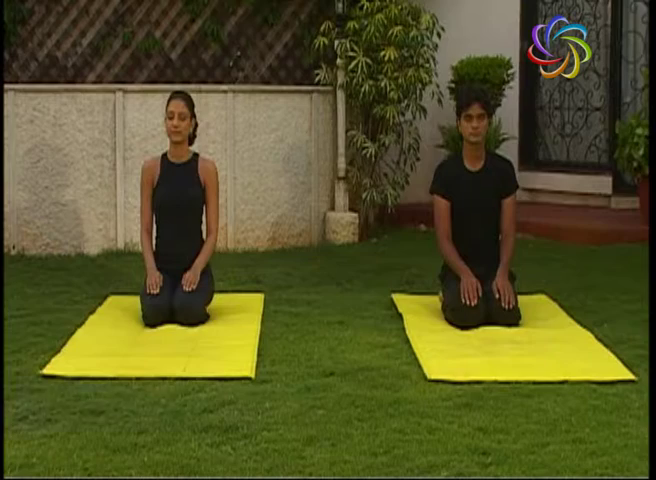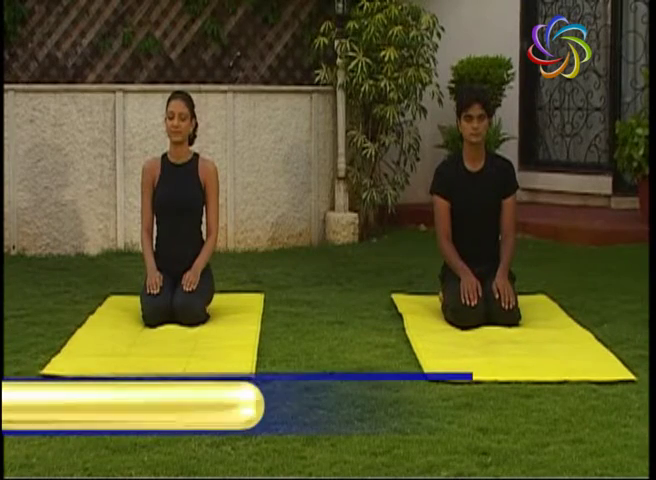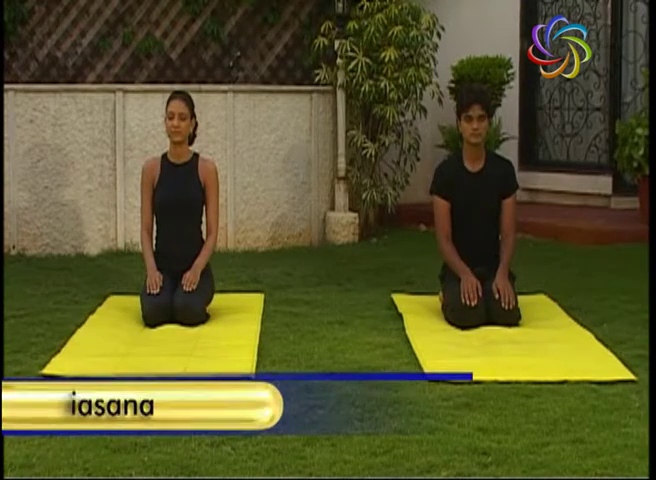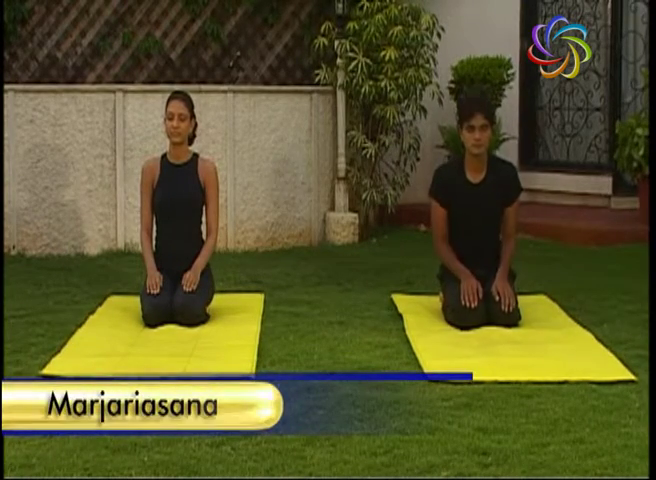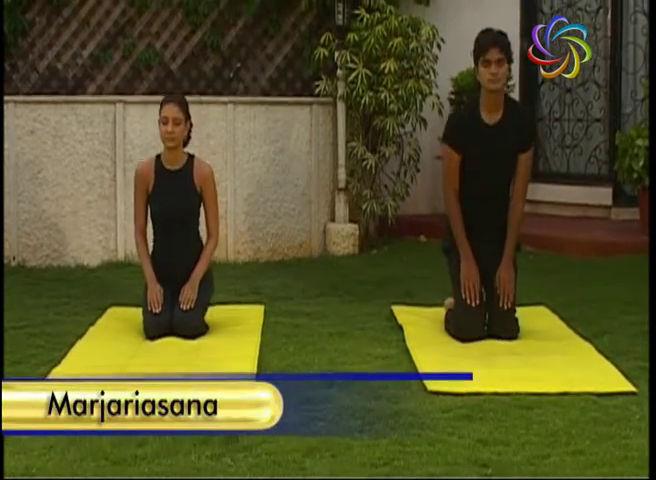
dt=1s
person 1, frame 1
left shoulder: (503, 169)
right shoulder: (446, 172)
left elbow: (508, 233)
right elbow: (444, 237)
left wrist: (502, 273)
right wrist: (465, 274)
left hip: (493, 266)
right hip: (458, 268)
left knee: (507, 315)
right knee: (467, 315)
left ankle: (489, 292)
right ankle: (449, 295)
person 1, frame 2
left shoulder: (503, 169)
right shoulder: (445, 172)
left elbow: (508, 233)
right elbow: (444, 238)
left wrist: (502, 273)
right wrist: (465, 274)
left hip: (493, 266)
right hip: (458, 268)
left knee: (507, 315)
right knee: (467, 316)
left ankle: (489, 292)
right ankle: (449, 295)
person 1, frame 3
left shoulder: (503, 170)
right shoulder: (445, 172)
left elbow: (508, 233)
right elbow: (444, 238)
left wrist: (502, 273)
right wrist: (465, 274)
left hip: (493, 266)
right hip: (458, 268)
left knee: (507, 314)
right knee: (467, 315)
left ankle: (489, 292)
right ankle: (449, 295)
person 1, frame 4
left shoulder: (506, 174)
right shoulder: (445, 177)
left elbow: (509, 235)
right elbow: (440, 241)
left wrist: (502, 275)
right wrist: (465, 276)
left hip: (493, 267)
right hip: (457, 268)
left knee: (507, 315)
right knee: (468, 316)
left ankle: (487, 295)
right ankle: (451, 298)
person 1, frame 5
left shoulder: (521, 122)
right shoulder: (460, 122)
left elbow: (519, 194)
right elbow: (450, 193)
left wrist: (508, 258)
right wrist: (465, 257)
left hip: (501, 233)
right hip: (463, 234)
left knee: (505, 328)
right knee: (469, 329)
right ankle: (453, 309)
person 2, frame 1
left shoulder: (206, 168)
right shoulder: (151, 168)
left elbow: (212, 232)
right elbow: (145, 229)
left wrist: (196, 269)
right wrist: (151, 269)
left hip: (195, 265)
right hip: (162, 265)
left knee: (187, 310)
right knee: (154, 313)
left ankle: (190, 300)
right ankle: (166, 295)
person 2, frame 2
left shoulder: (206, 169)
right shoulder: (151, 168)
left elbow: (212, 232)
right elbow: (146, 229)
left wrist: (196, 270)
right wrist: (151, 268)
left hip: (195, 265)
right hip: (162, 265)
left knee: (187, 311)
right knee: (154, 313)
left ankle: (195, 298)
right ankle: (167, 295)
person 2, frame 3
left shoulder: (206, 169)
right shoulder: (151, 168)
left elbow: (212, 232)
right elbow: (146, 229)
left wrist: (196, 269)
right wrist: (151, 269)
left hip: (195, 264)
right hip: (162, 265)
left knee: (187, 310)
right knee: (154, 312)
left ankle: (193, 299)
right ankle: (167, 295)
person 2, frame 4
left shoulder: (206, 169)
right shoulder: (151, 168)
left elbow: (212, 232)
right elbow: (145, 230)
left wrist: (196, 269)
right wrist: (151, 269)
left hip: (195, 265)
right hip: (162, 266)
left knee: (187, 310)
right knee: (154, 312)
left ankle: (191, 300)
right ankle: (167, 296)
person 2, frame 5
left shoulder: (202, 171)
right shoulder: (144, 171)
left elbow: (213, 235)
right elbow: (140, 233)
left wrist: (194, 281)
right wrist: (151, 280)
left hip: (194, 266)
right hip: (160, 268)
left knee: (187, 327)
right knee: (155, 328)
left ankle: (193, 312)
right ankle: (167, 311)
